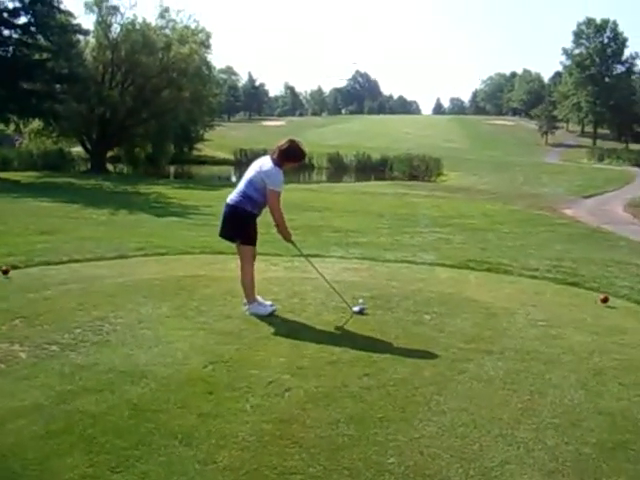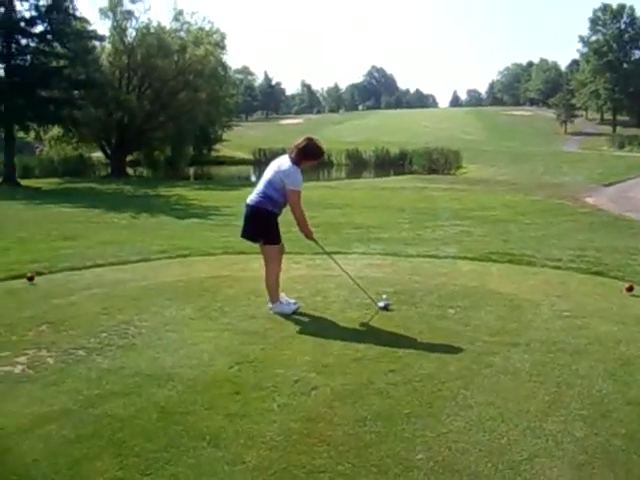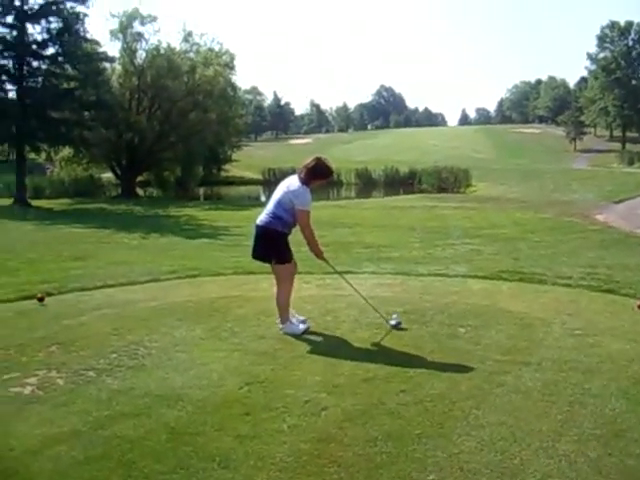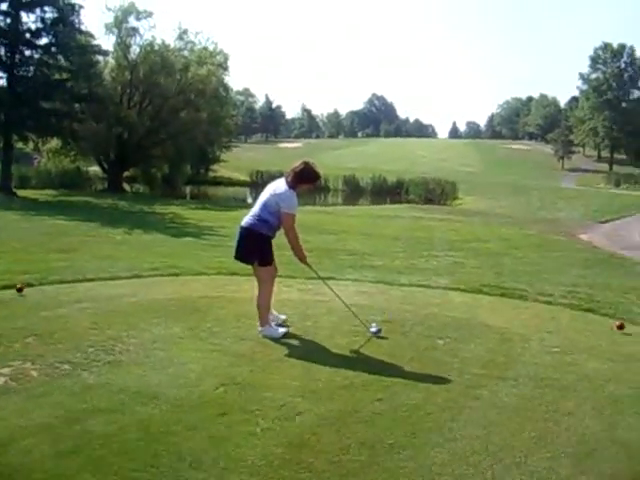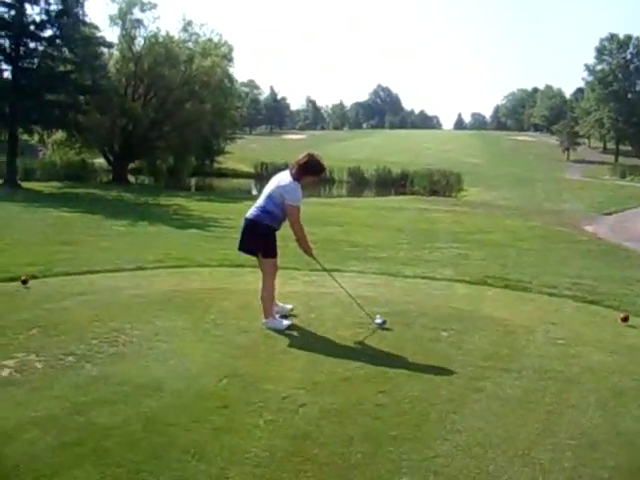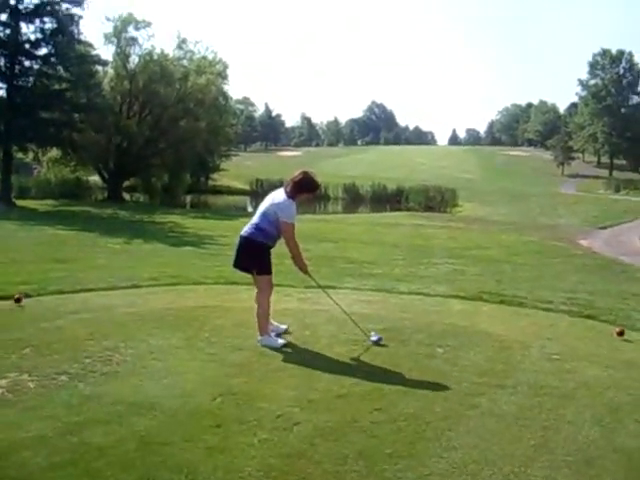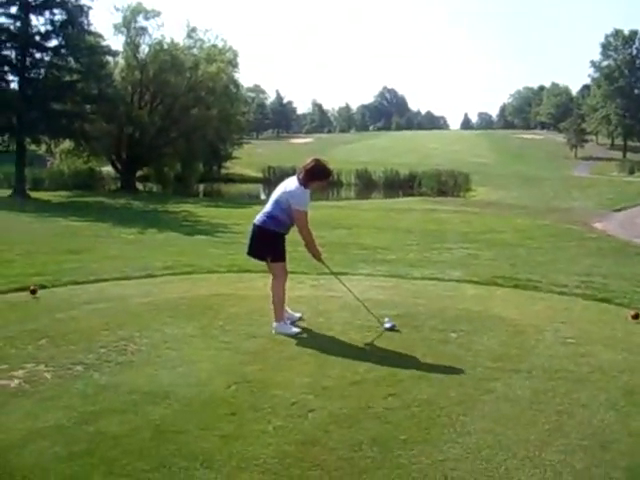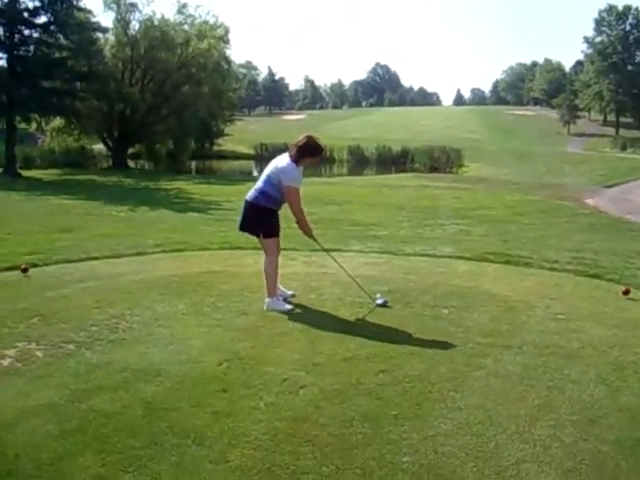
dt=0.1s
person 1, frame 1
left shoulder: (266, 161)
right shoulder: (274, 173)
left elbow: (269, 203)
right elbow: (274, 207)
left wrist: (280, 225)
right wrist: (284, 230)
left hip: (238, 209)
right hip: (242, 213)
left knee: (249, 258)
right knee: (248, 261)
left ankle: (252, 298)
right ankle: (251, 304)
person 1, frame 2
left shoulder: (284, 160)
right shoulder: (293, 173)
left elbow: (291, 203)
right elbow: (295, 206)
left wrist: (302, 225)
right wrist: (306, 229)
left hip: (259, 209)
right hip: (263, 213)
left knee: (277, 254)
right knee: (272, 260)
left ankle: (275, 295)
right ankle: (275, 303)
person 1, frame 3
left shoulder: (294, 180)
right shoulder: (302, 192)
left elbow: (300, 222)
right elbow: (305, 226)
left wrist: (312, 244)
right wrist: (316, 248)
left hip: (269, 230)
right hip: (273, 233)
left knee: (291, 269)
right knee: (284, 279)
left ankle: (286, 313)
right ankle: (285, 323)
person 1, frame 4
left shoulder: (281, 183)
right shoulder: (288, 196)
left elbow: (286, 226)
right elbow: (289, 230)
left wrist: (295, 248)
right wrist: (300, 252)
left hip: (254, 232)
right hip: (257, 235)
left knee: (271, 273)
right knee: (266, 281)
left ankle: (267, 314)
right ankle: (265, 326)
person 1, frame 5
left shoulder: (286, 176)
right shoulder: (292, 188)
left elbow: (290, 218)
right elbow: (295, 222)
left wrist: (301, 240)
right wrist: (305, 244)
left hip: (259, 224)
right hip: (261, 227)
left knee: (271, 269)
right knee: (269, 273)
left ankle: (271, 305)
right ankle: (269, 318)
person 1, frame 6
left shoulder: (283, 195)
right shoulder: (286, 205)
left elbow: (288, 236)
right elbow: (290, 239)
left wrist: (296, 257)
right wrist: (300, 262)
left hip: (257, 242)
right hip: (255, 244)
left knee: (266, 287)
right knee: (264, 290)
left ankle: (267, 323)
right ankle: (264, 335)
person 1, frame 7
left shoulder: (297, 183)
right shoulder: (298, 193)
left elbow: (301, 224)
right elbow: (302, 226)
left wrist: (310, 244)
right wrist: (314, 249)
left hip: (271, 230)
right hip: (268, 232)
left knee: (280, 274)
right knee: (280, 277)
left ankle: (282, 311)
right ankle: (280, 322)
person 1, frame 8
left shoulder: (291, 162)
right shoulder: (289, 169)
left elbow: (294, 199)
right elbow: (293, 202)
left wrist: (301, 222)
right wrist: (305, 225)
left hip: (266, 207)
right hip: (260, 208)
left knee: (273, 251)
right knee: (272, 253)
left ankle: (274, 289)
right ankle: (272, 299)
